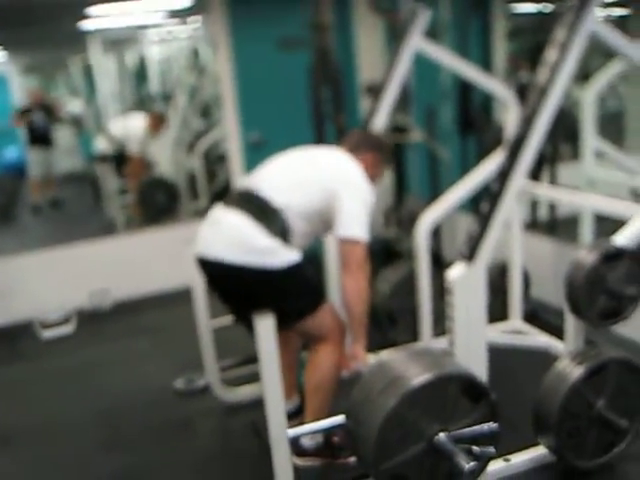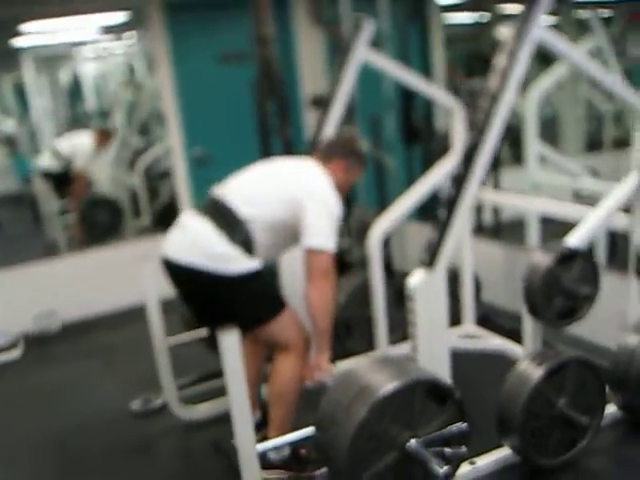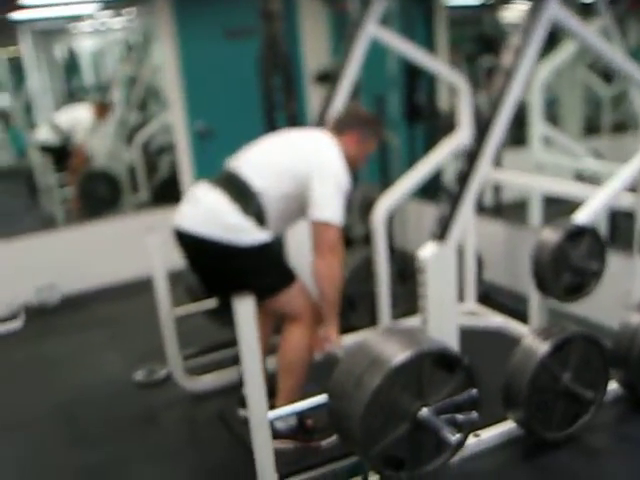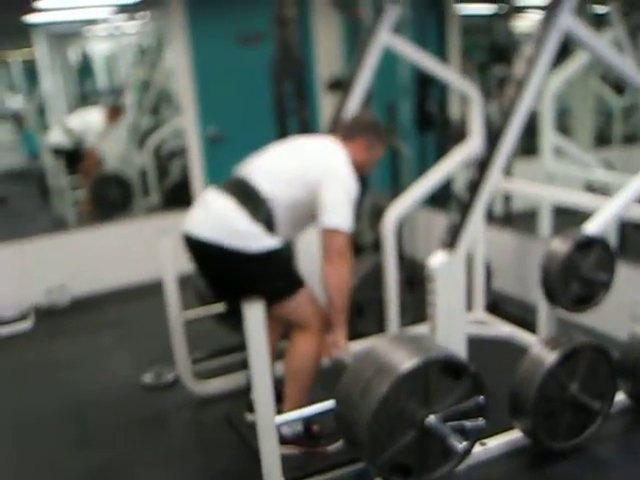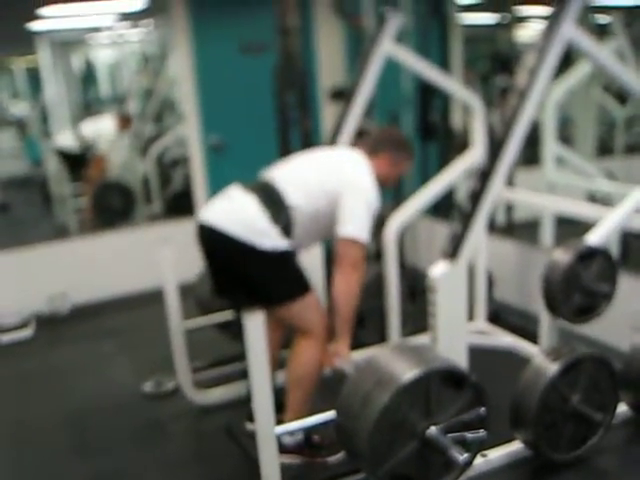
dt=0.5s
person 1, frame 1
left shoulder: (306, 156)
right shoulder: (354, 181)
right elbow: (354, 268)
right wrist: (359, 344)
left hip: (211, 246)
right hip: (255, 255)
left knee: (286, 320)
right knee: (329, 334)
left ankle: (289, 410)
right ankle: (310, 441)
person 1, frame 2
left shoulder: (287, 169)
right shoulder: (322, 193)
right elbow: (320, 277)
right wrist: (323, 354)
left hip: (179, 249)
right hip: (215, 260)
left knee: (253, 330)
right knee: (293, 343)
left ankle: (250, 424)
right ankle: (277, 453)
person 1, frame 3
left shoulder: (301, 141)
right shoulder: (331, 164)
right elbow: (328, 250)
right wrist: (331, 326)
left hip: (191, 219)
right hip: (227, 232)
left knee: (265, 302)
right knee: (302, 315)
right ankle: (283, 422)
person 1, frame 4
left shoulder: (309, 147)
right shoulder: (339, 171)
right elbow: (337, 256)
right wrist: (339, 331)
left hip: (200, 226)
right hip: (235, 238)
left knee: (275, 306)
right knee: (310, 322)
right ankle: (290, 429)
person 1, frame 5
left shoulder: (335, 159)
right shoulder: (361, 184)
right elbow: (348, 266)
right wrist: (342, 342)
left hip: (215, 220)
right hip: (249, 236)
left knee: (275, 315)
right knee: (314, 328)
right ankle: (291, 438)
